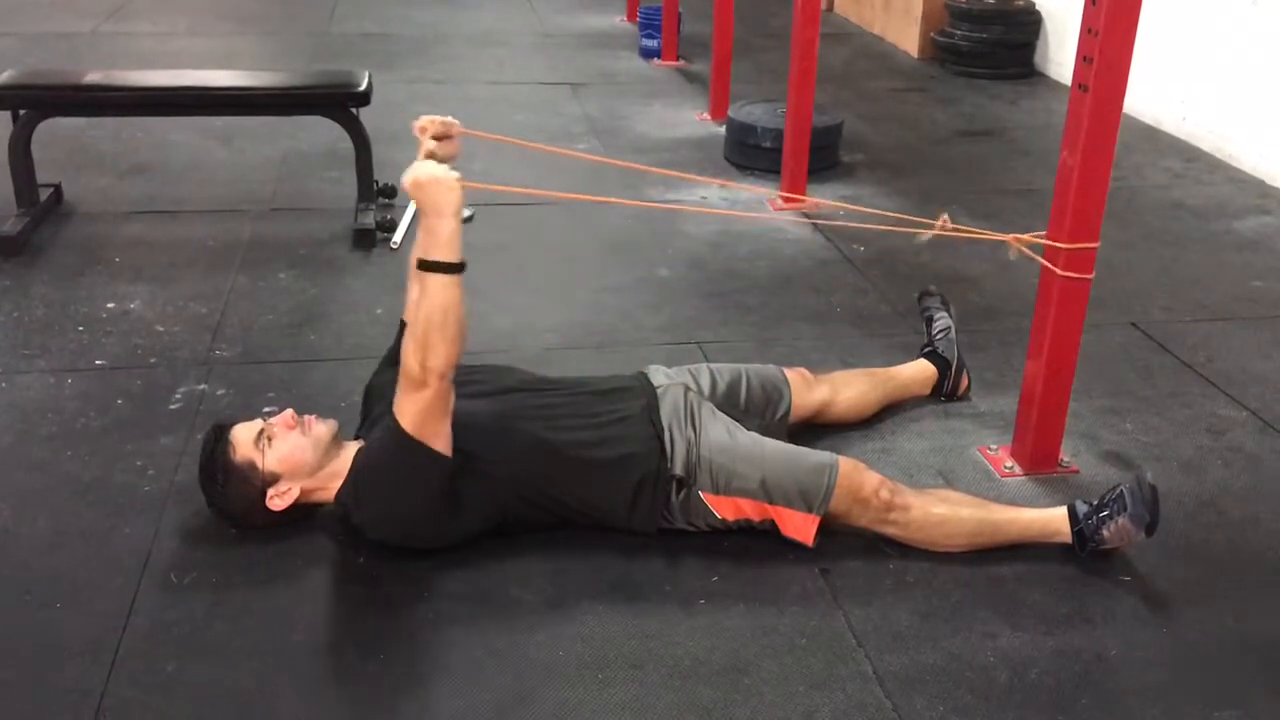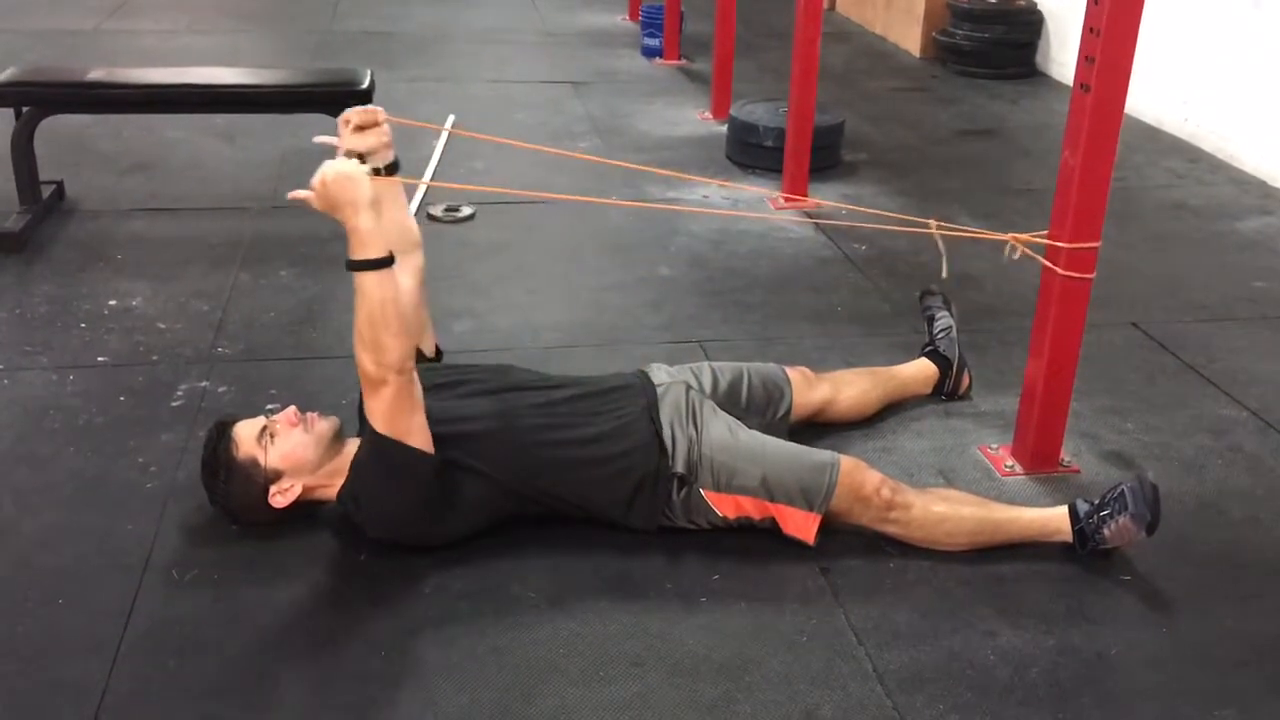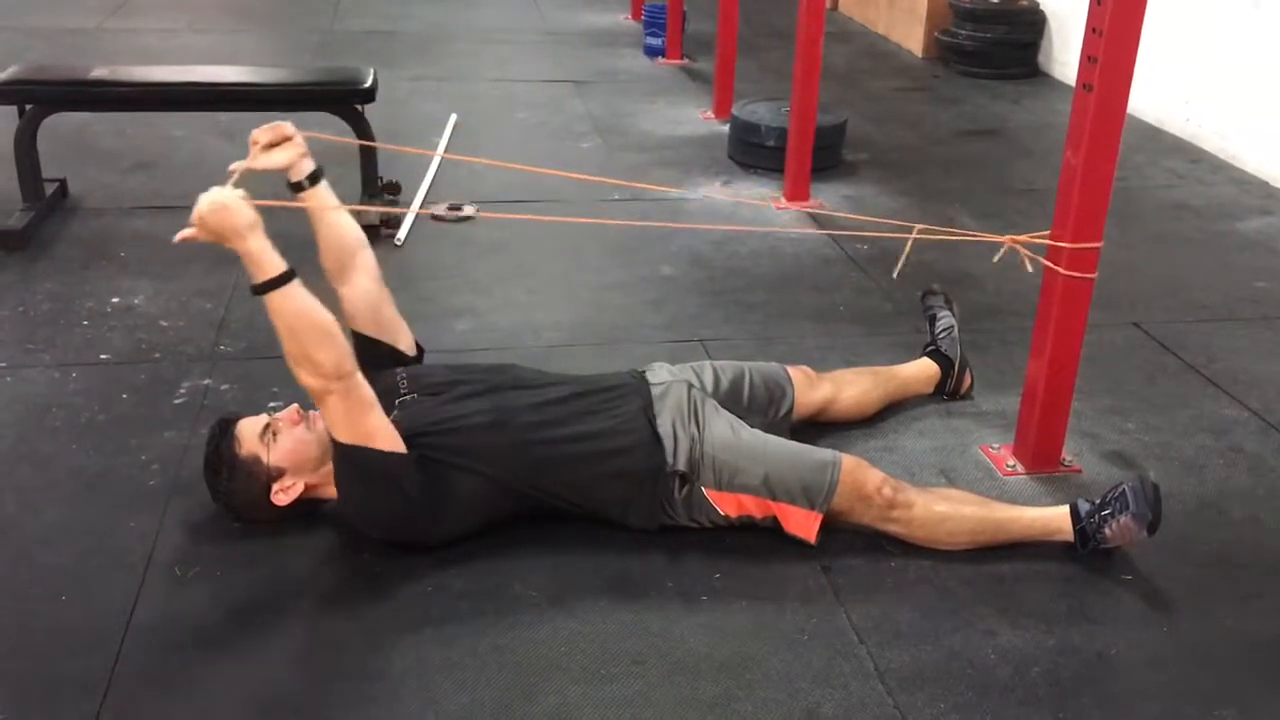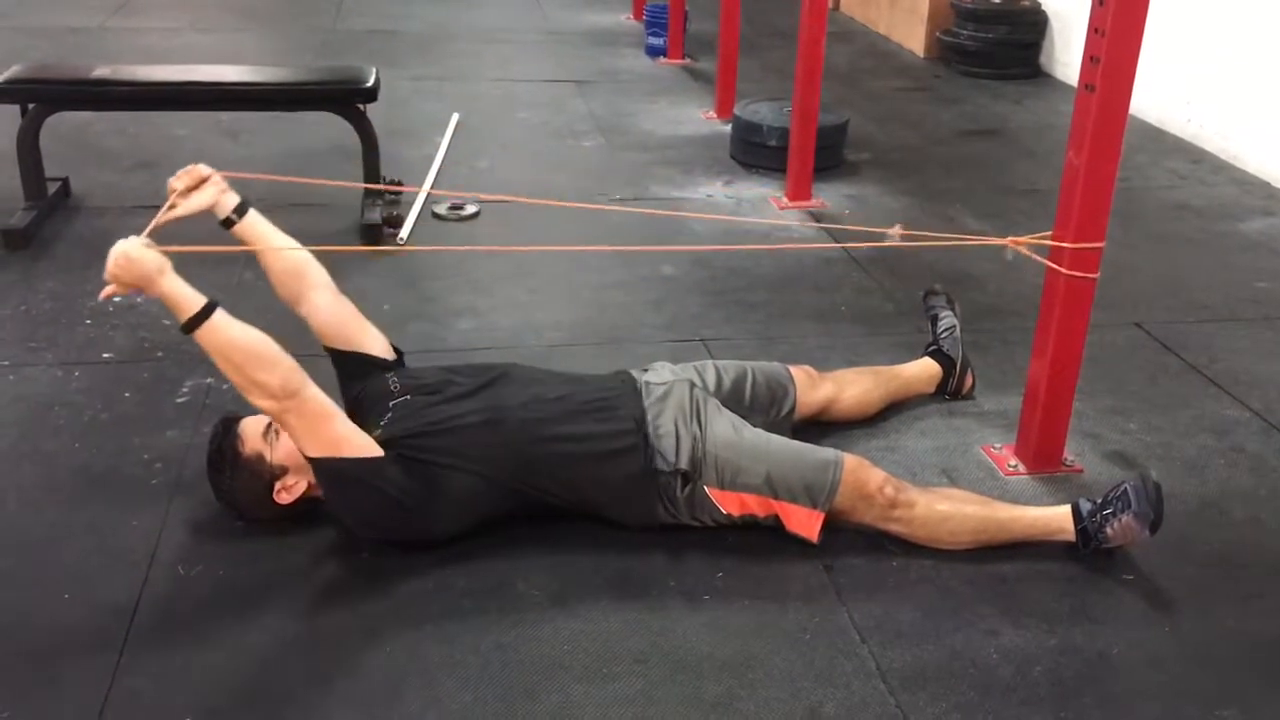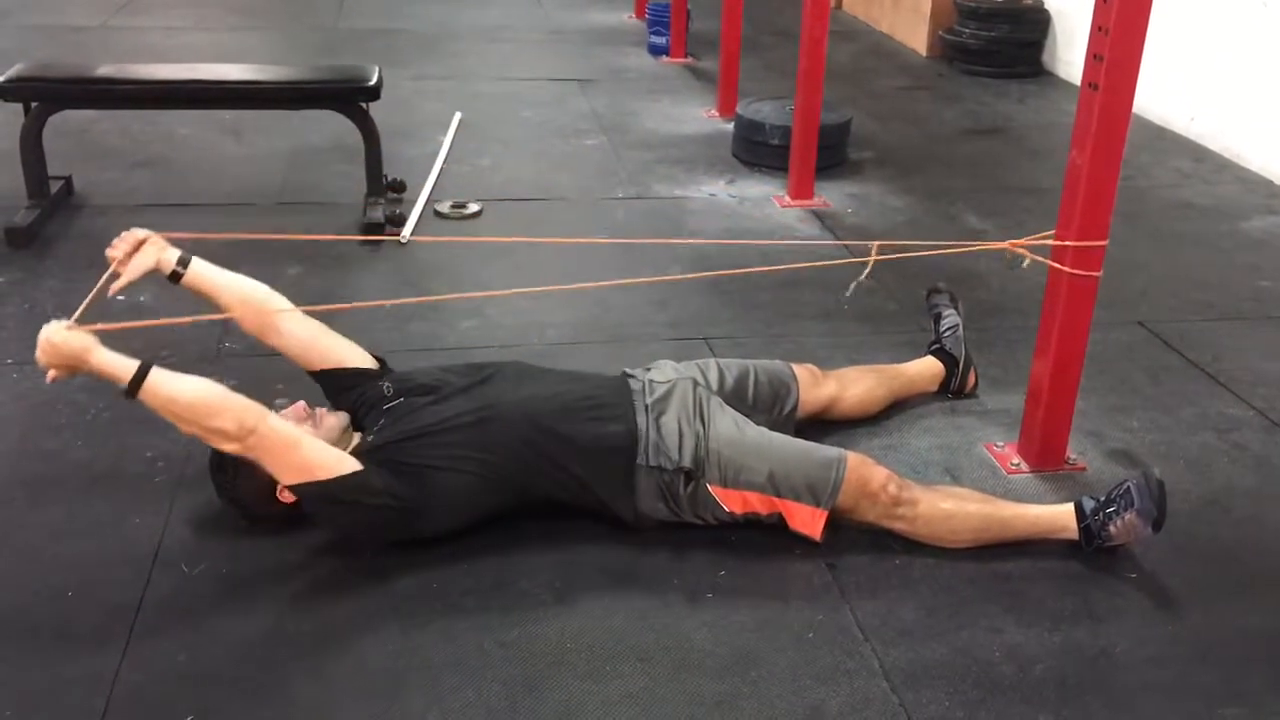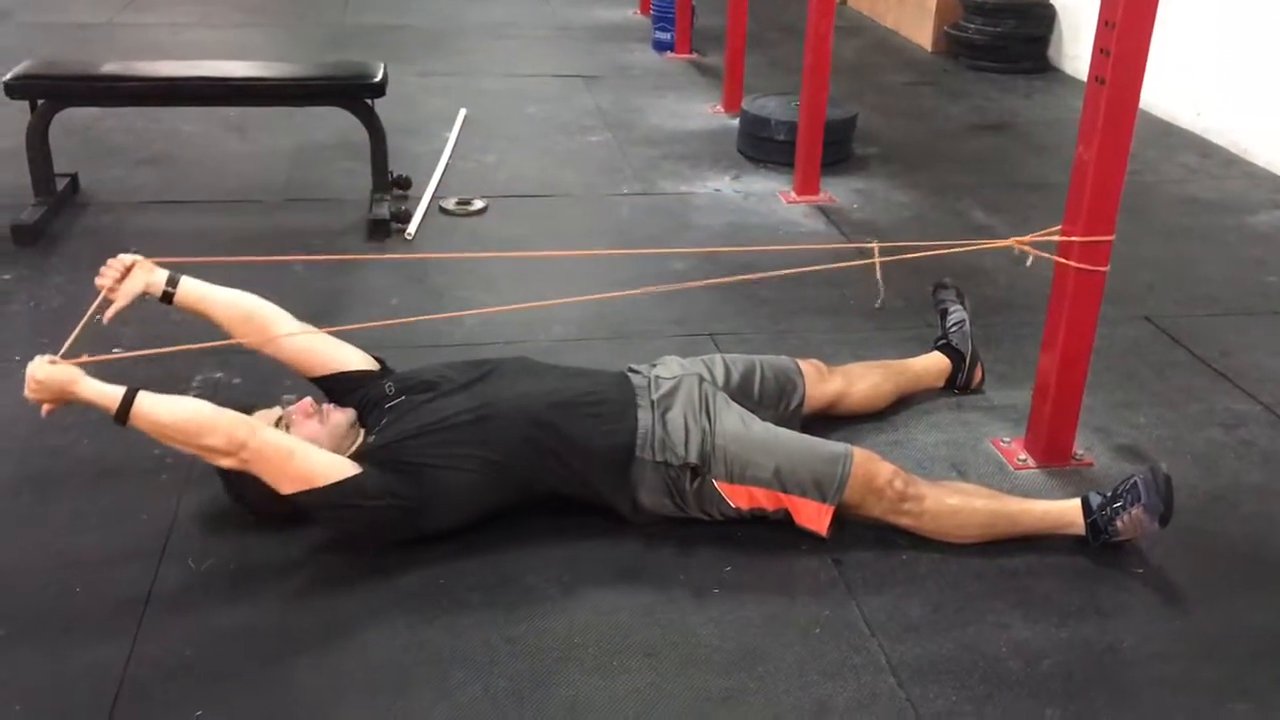
dt=0.3s
person 1, frame 1
left shoulder: (380, 415)
right shoulder: (387, 501)
right elbow: (431, 380)
left wrist: (435, 169)
right wrist: (438, 223)
left hip: (648, 396)
right hip: (666, 471)
left knee: (811, 387)
right knee: (877, 500)
left ankle: (934, 369)
right ankle: (1074, 525)
person 1, frame 2
left shoulder: (374, 422)
right shoulder: (388, 504)
left elbow: (404, 277)
right elbow: (389, 369)
left wrist: (378, 169)
right wrist: (358, 219)
left hip: (648, 395)
right hip: (665, 468)
left knee: (810, 388)
right knee: (876, 500)
left ankle: (935, 371)
right ankle: (1073, 524)
person 1, frame 3
left shoulder: (387, 403)
right shoulder: (387, 504)
left elbow: (360, 283)
right elbow: (331, 377)
left wrist: (305, 175)
right wrist: (252, 246)
left hip: (650, 392)
right hip: (666, 462)
left knee: (816, 386)
right knee: (879, 498)
left ankle: (938, 369)
right ankle: (1075, 525)
person 1, frame 4
left shoulder: (381, 402)
right shoulder: (379, 505)
left elbow: (316, 297)
right elbow: (289, 386)
left wrist: (229, 207)
right wrist: (170, 288)
left hip: (646, 393)
right hip: (661, 465)
left knee: (813, 388)
right knee: (878, 496)
left ankle: (937, 371)
right ankle: (1075, 524)
person 1, frame 5
left shoulder: (377, 406)
right shoulder: (378, 499)
left elbow: (283, 320)
right elbow: (243, 426)
left wrist: (174, 260)
right wrist: (101, 362)
left hip: (644, 393)
right hip: (660, 463)
left knee: (814, 386)
right knee: (879, 493)
left ankle: (940, 368)
right ankle: (1081, 522)
person 1, frame 6
left shoulder: (381, 399)
right shoulder: (390, 495)
left elbow: (281, 328)
right elbow: (236, 447)
left wrist: (163, 282)
right wrist: (88, 390)
left hip: (649, 390)
right hip: (664, 457)
left knee: (817, 382)
right knee: (888, 491)
left ankle: (946, 364)
right ankle: (1085, 520)
